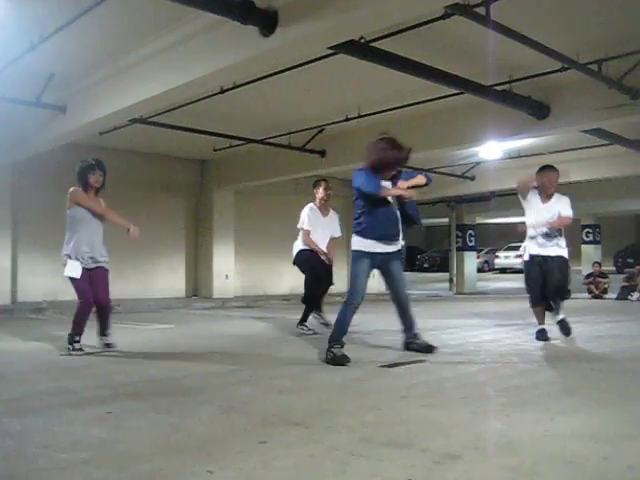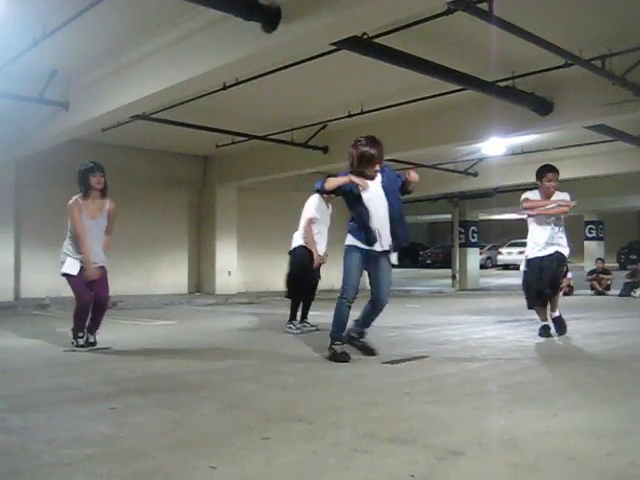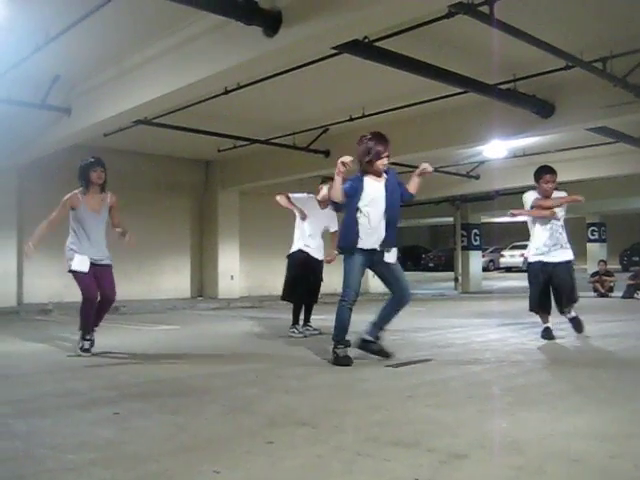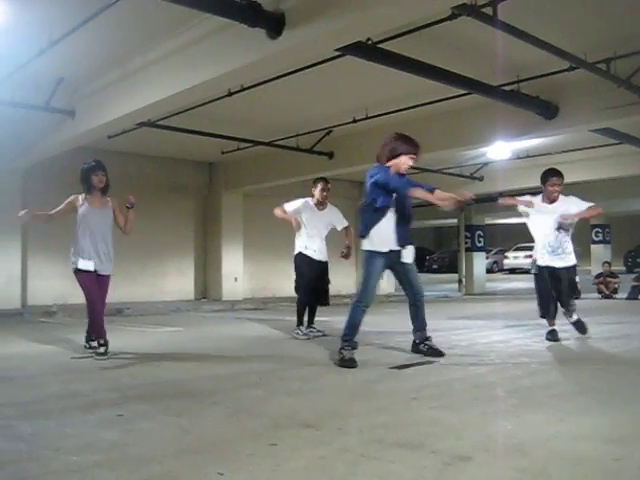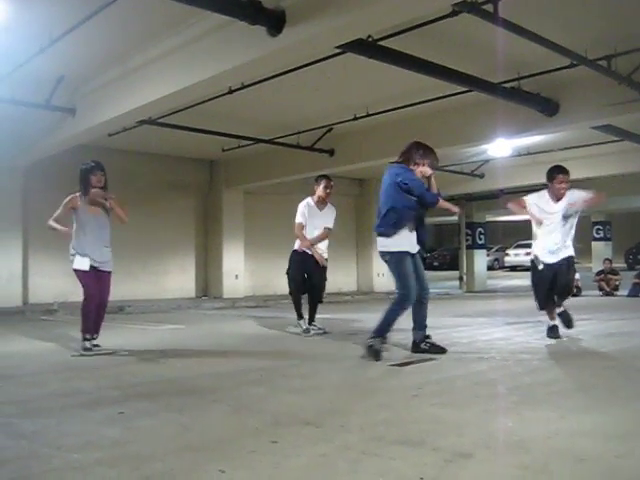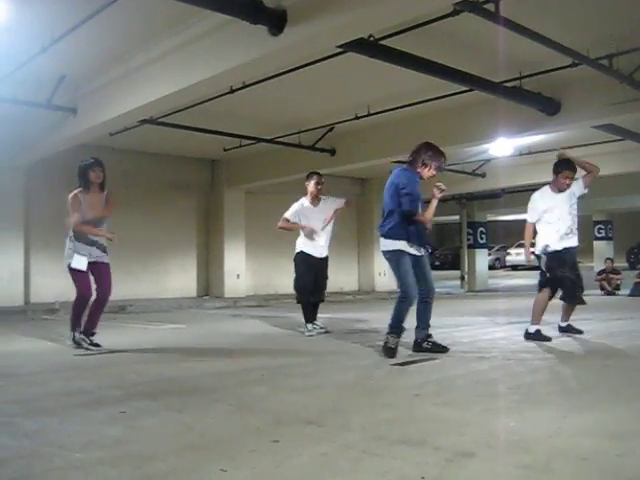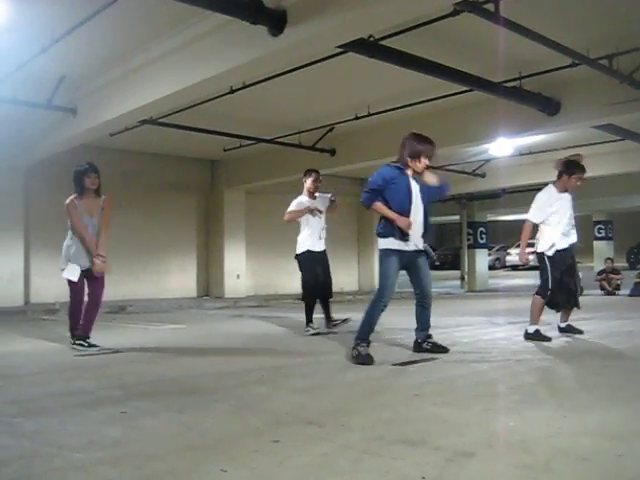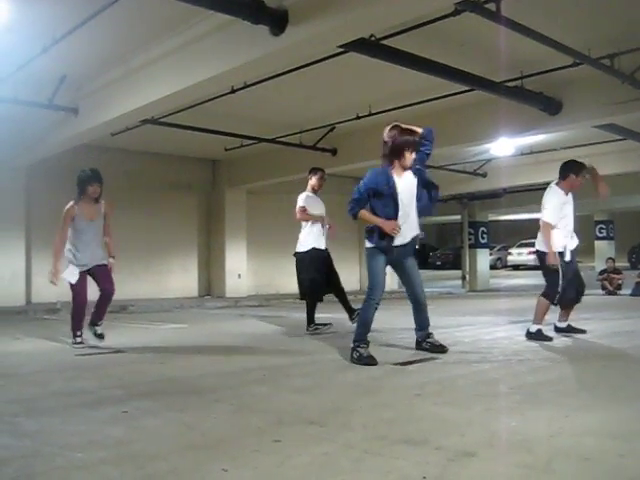
dt=0.2s
person 1, frame 1
left shoulder: (395, 175)
right shoulder: (362, 176)
left elbow: (424, 179)
right elbow: (374, 189)
left wrist: (407, 183)
right wrist: (399, 192)
left hip: (391, 247)
right hip: (366, 247)
left knee: (400, 296)
right knee: (355, 297)
left ankle: (411, 338)
right ankle: (334, 346)
person 1, frame 2
left shoulder: (387, 174)
right shoulder: (350, 181)
left elbow: (404, 188)
right elbow: (322, 187)
left wrist: (409, 178)
right wrist: (349, 179)
left hip: (382, 249)
right hip: (357, 245)
left knee: (381, 298)
right knee: (348, 294)
left ankle: (356, 333)
right ankle: (336, 342)
person 1, frame 3
left shoulder: (390, 179)
right shoulder: (355, 181)
left elbow: (406, 196)
right elbow: (338, 202)
left wrist: (419, 175)
right wrist: (339, 173)
left hip: (383, 250)
right hip: (357, 248)
left knee: (403, 294)
right knee: (349, 297)
left ankle: (371, 337)
right ankle: (339, 346)
person 1, frame 4
left shoulder: (401, 179)
right shoulder: (378, 174)
left elbow: (427, 191)
right elbow: (406, 190)
left wrist: (455, 197)
right wrist: (440, 200)
left hip: (398, 248)
right hip: (375, 248)
left knee: (417, 294)
right knee: (365, 299)
left ankle: (420, 341)
right ankle: (346, 348)
person 1, frame 5
left shoulder: (407, 178)
right shoulder: (400, 172)
left elbow: (428, 196)
right elbow: (428, 199)
left wrist: (431, 181)
right wrist: (450, 207)
left hip: (409, 245)
right hip: (394, 245)
left knee: (422, 293)
right knee: (408, 295)
left ankle: (420, 339)
right ankle: (377, 338)
person 1, frame 6
left shoulder: (409, 178)
right shoulder: (405, 175)
left elbow: (423, 217)
right elbow: (409, 209)
left wrist: (435, 198)
right wrist: (425, 220)
left hip: (414, 245)
right hip: (397, 244)
left knee: (428, 292)
right knee: (409, 293)
left ankle: (422, 338)
right ankle: (392, 335)
person 1, frame 7
left shoulder: (418, 181)
right shoulder: (389, 173)
left elbow: (441, 190)
right elbow: (368, 198)
left wrist: (424, 175)
right wrist: (396, 217)
left hip: (416, 247)
right hip: (392, 245)
left knee: (425, 294)
right knee: (384, 295)
left ankle: (422, 339)
right ankle: (361, 344)
person 1, frame 8
left shoulder: (414, 171)
right shoulder: (377, 177)
left elbow: (428, 137)
right elbow: (354, 207)
left wrist: (407, 131)
right wrist: (382, 222)
left hip: (404, 245)
right hip: (378, 245)
left knee: (418, 294)
right knee: (375, 295)
left ankle: (423, 337)
right ankle: (359, 345)
person 2, frame 1
left shoulder: (100, 202)
right shoulder: (75, 194)
right elbow: (102, 212)
right wrist: (128, 225)
left hip: (98, 258)
right hip: (76, 258)
left knee: (103, 300)
right knee: (87, 300)
left ankle: (104, 334)
right ankle: (74, 339)
person 2, frame 2
left shoulder: (110, 205)
right shoulder: (75, 204)
right elbow: (80, 235)
left wrist: (99, 257)
right wrist: (88, 263)
left hip: (96, 260)
right hip: (74, 259)
left knee: (102, 298)
right knee: (85, 299)
left ankle: (91, 333)
right ankle: (78, 335)
person 2, frame 3
left shoulder: (110, 199)
right shoulder: (74, 198)
left elbow: (116, 224)
right elbow: (51, 220)
left wrist: (124, 232)
right wrist: (33, 241)
left hip: (101, 256)
right hip: (79, 255)
left knee: (109, 295)
right knee: (91, 296)
left ankle: (91, 329)
right ankle: (85, 337)
person 2, frame 4
left shoulder: (111, 203)
right shoulder: (77, 200)
left elbow: (126, 230)
right elbow: (52, 216)
left wrist: (130, 208)
right wrist: (31, 213)
left hip: (104, 260)
right hip: (83, 260)
left knee: (99, 303)
right knee: (94, 300)
left ankle: (91, 338)
right ankle: (101, 342)
person 2, frame 5
left shoulder: (109, 199)
right shoulder: (75, 200)
left elbow: (124, 218)
right elbow: (52, 221)
left wrist: (106, 200)
right wrist: (62, 229)
left hip: (103, 257)
right hip: (82, 255)
left knee: (102, 299)
right knee: (91, 294)
left ankle: (92, 337)
right ankle: (86, 337)
person 2, frame 6
left shoulder: (107, 196)
right shoulder: (76, 197)
left elbow: (103, 213)
right elbow: (75, 226)
left wrist: (81, 218)
right wrist: (102, 233)
left hip: (98, 252)
right hip: (78, 251)
left knee: (104, 292)
right knee: (84, 293)
left ankle: (88, 333)
right ankle: (76, 330)
person 2, frame 7
left shoulder: (104, 202)
right shoulder: (71, 203)
left elbow: (103, 230)
right elbow: (82, 233)
left wrist: (101, 256)
right wrist: (96, 257)
left hip: (94, 257)
right hip: (74, 256)
left knee: (96, 297)
right knee: (77, 298)
left ankle: (83, 337)
right ankle: (75, 336)
person 2, frame 8
left shoulder: (104, 207)
right shoulder: (72, 209)
right elbow: (61, 238)
left wrist: (111, 257)
right wrist: (55, 267)
left hip: (97, 258)
right hip: (75, 259)
left knee: (108, 289)
right knee: (80, 300)
left ankle: (96, 322)
right ankle: (77, 335)
person 3, frame 1
left shoulder: (563, 200)
right shoulder: (530, 197)
left elbow: (567, 220)
right elbow: (521, 186)
left wrist: (539, 224)
right wrist: (545, 176)
left hip: (556, 253)
right hip: (534, 253)
left knee: (558, 285)
right knee: (536, 292)
left ankle: (559, 316)
right ankle: (541, 327)
person 3, frame 2
left shoulder: (563, 197)
right shoulder: (529, 196)
left elbow: (564, 210)
right elbow: (525, 205)
left wrist: (536, 212)
right wrist: (555, 202)
left hip: (556, 250)
right hip: (534, 253)
left knee: (550, 280)
right knee: (531, 288)
left ankle: (555, 313)
right ankle: (544, 322)
person 3, frame 3
left shoulder: (561, 196)
right shoulder: (529, 195)
left elbow: (549, 213)
right elbow: (541, 203)
left wrist: (523, 212)
right wrist: (571, 199)
left hip: (561, 255)
right hip: (537, 256)
left knee: (566, 290)
right knee: (538, 295)
left ankle: (570, 313)
right ankle: (546, 325)
person 3, frame 4
left shoulder: (570, 202)
right shoulder: (529, 201)
left elbow: (597, 210)
right elbow: (503, 201)
left wrist: (577, 216)
right wrist: (522, 202)
left hip: (565, 260)
right hip: (543, 261)
left knee: (567, 297)
right knee: (546, 299)
left ankle: (573, 316)
right ankle: (552, 328)
person 3, frame 5
left shoulder: (574, 195)
right shoulder: (537, 198)
left elbow: (598, 197)
right elbow: (512, 204)
left wrist: (583, 202)
right wrist: (530, 213)
left hip: (564, 255)
right hip: (542, 256)
left knee: (565, 286)
right knee: (543, 292)
left ankle: (559, 307)
right ankle: (552, 322)
person 3, frame 6
left shoulder: (574, 188)
right shoulder: (539, 196)
left elbow: (595, 172)
right elbow: (529, 225)
left wrist: (572, 160)
right wrist: (527, 250)
left hip: (569, 248)
right hip: (549, 249)
left knee: (574, 288)
right knee: (548, 285)
left ankle: (564, 323)
right ankle: (533, 329)
person 3, frame 7
left shoulder: (566, 189)
right shoulder: (544, 197)
left elbow: (579, 159)
right elbow: (529, 223)
left wrist: (567, 162)
right wrist: (523, 250)
left hip: (566, 248)
right hip: (550, 250)
left knee: (572, 287)
right knee: (547, 287)
left ankle: (564, 323)
right ankle: (531, 329)
person 3, frame 8
left shoulder: (565, 187)
right shoulder: (554, 197)
left elbow: (590, 170)
right elbow: (546, 226)
left wrist: (599, 183)
right wrist: (550, 253)
left hip: (565, 248)
right hip: (553, 250)
left knee: (576, 286)
right knee: (555, 288)
left ankle: (562, 323)
right ankle: (534, 329)
person 4, frame 1
left shoulder: (333, 216)
right shoulder: (309, 211)
left elbow: (334, 240)
right elbow: (306, 238)
left wrist: (330, 258)
right wrist: (324, 254)
left hip: (320, 255)
right hip: (303, 251)
left knee: (319, 283)
right knee: (323, 274)
left ankle: (303, 322)
right ankle: (317, 311)
person 4, frame 2
left shoulder: (328, 207)
right shoulder: (316, 200)
right elbow: (307, 226)
left wrist: (323, 252)
right wrist: (315, 253)
left hip: (315, 251)
right hip: (302, 248)
left knee: (311, 286)
right knee: (300, 284)
left ankle: (303, 320)
right ankle: (292, 321)
person 4, frame 3
left shoulder: (331, 212)
right shoulder: (305, 199)
left elbow: (334, 233)
right elbow: (280, 197)
left wrist: (333, 252)
right wrist: (295, 208)
left hip: (317, 255)
right hip: (300, 251)
left knee: (312, 289)
right knee: (299, 288)
left ankle: (306, 324)
right ankle: (294, 325)
person 4, frame 4
left shoulder: (333, 211)
right shoulder: (303, 204)
left elbow: (347, 229)
right elbow: (277, 211)
left wrist: (348, 247)
right wrist: (292, 217)
left hip: (321, 256)
right hip: (303, 253)
left knee: (319, 291)
right knee: (305, 288)
left ankle: (310, 325)
right ankle: (299, 327)
person 4, frame 5
left shoulder: (331, 210)
right shoulder: (305, 205)
left elbow: (326, 233)
right elbow: (298, 231)
left wrist: (310, 243)
right wrist: (314, 251)
left hip: (320, 254)
right hip: (301, 251)
left knee: (316, 288)
right knee: (295, 280)
left ankle: (311, 322)
right ankle: (300, 318)
person 4, frame 6
left shoulder: (328, 202)
right shoulder: (299, 206)
left elbow: (347, 202)
right elbow: (281, 224)
left wrist: (335, 211)
right wrist: (301, 227)
left hip: (321, 253)
right hip: (304, 252)
left knee: (318, 289)
right knee: (304, 286)
left ankle: (313, 321)
right ankle: (308, 323)
person 4, frame 7
left shoulder: (321, 198)
right shoulder: (299, 201)
left elbow: (333, 199)
right elbow: (287, 217)
left wrist: (332, 204)
right wrist: (308, 209)
left hip: (321, 249)
right hip: (307, 250)
left knee: (324, 284)
right knee: (313, 285)
left ankle: (328, 319)
right ankle: (309, 324)
person 4, frame 8
left shoulder: (317, 199)
right shoulder: (304, 197)
right elbow: (300, 215)
left wrist: (327, 224)
right wrist: (321, 218)
left hip: (320, 247)
right hip: (309, 249)
left knee: (333, 281)
right knee: (314, 286)
left ankle: (351, 312)
right ankle: (311, 324)
